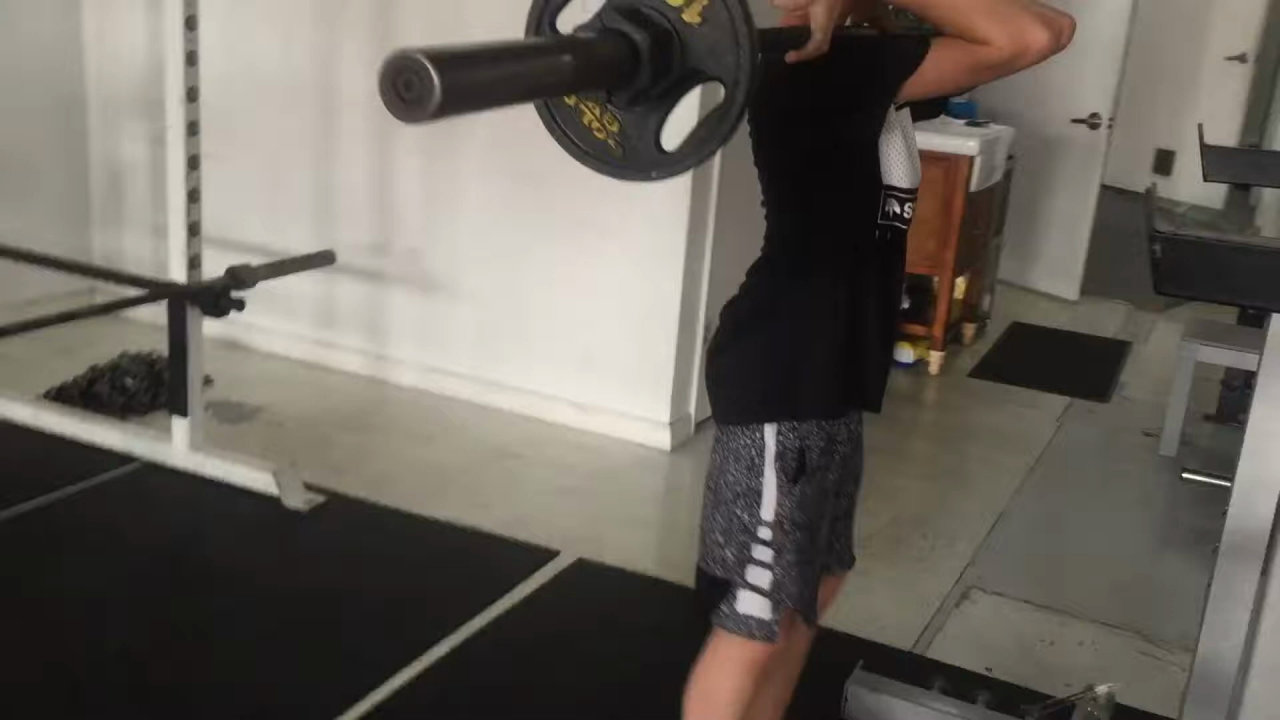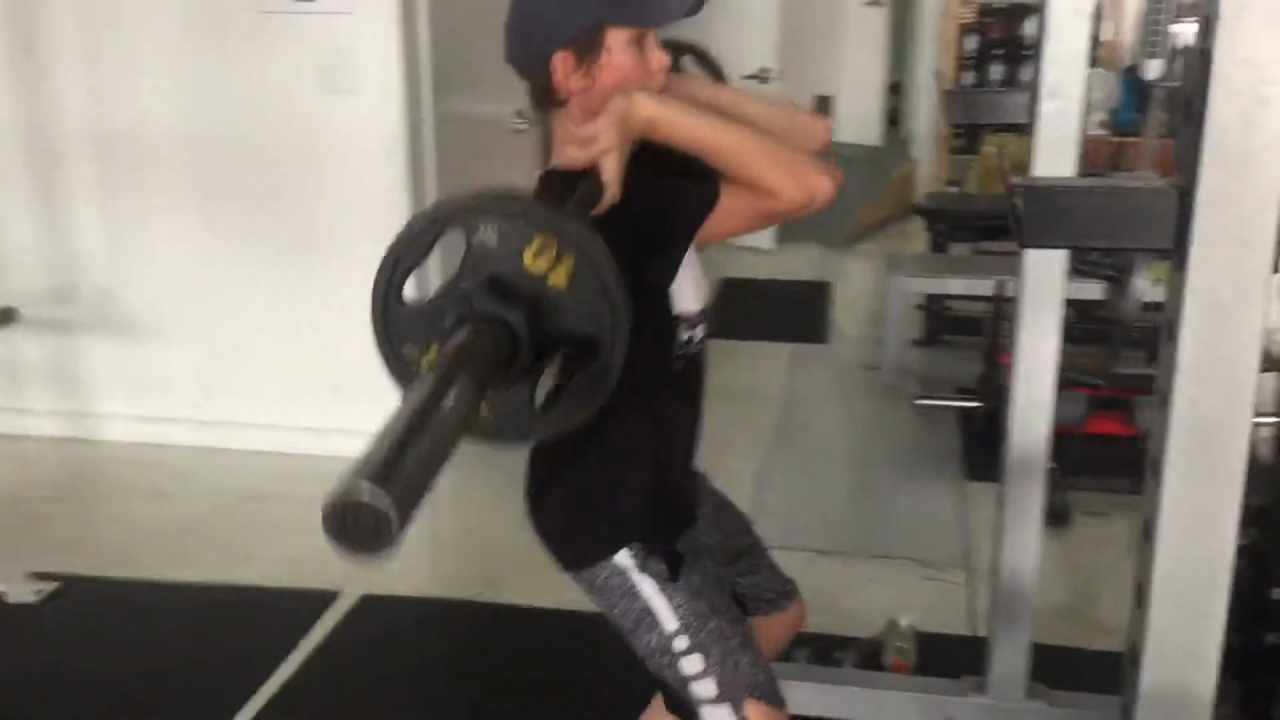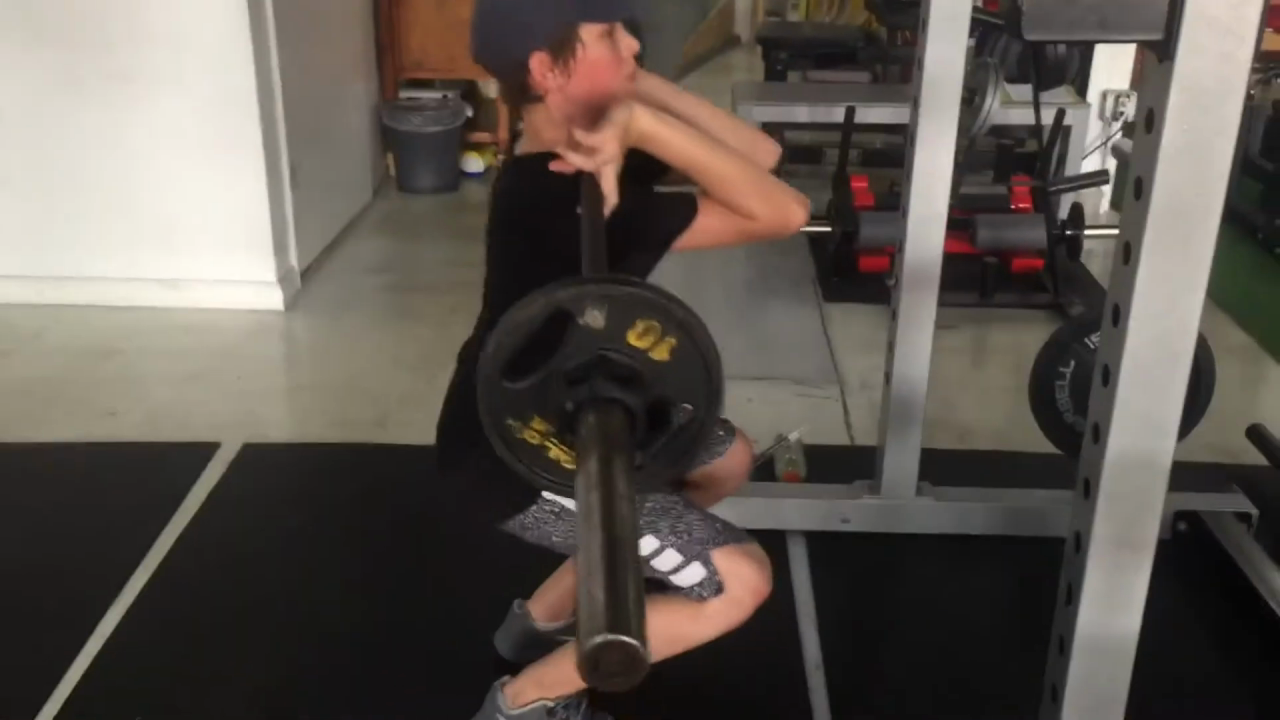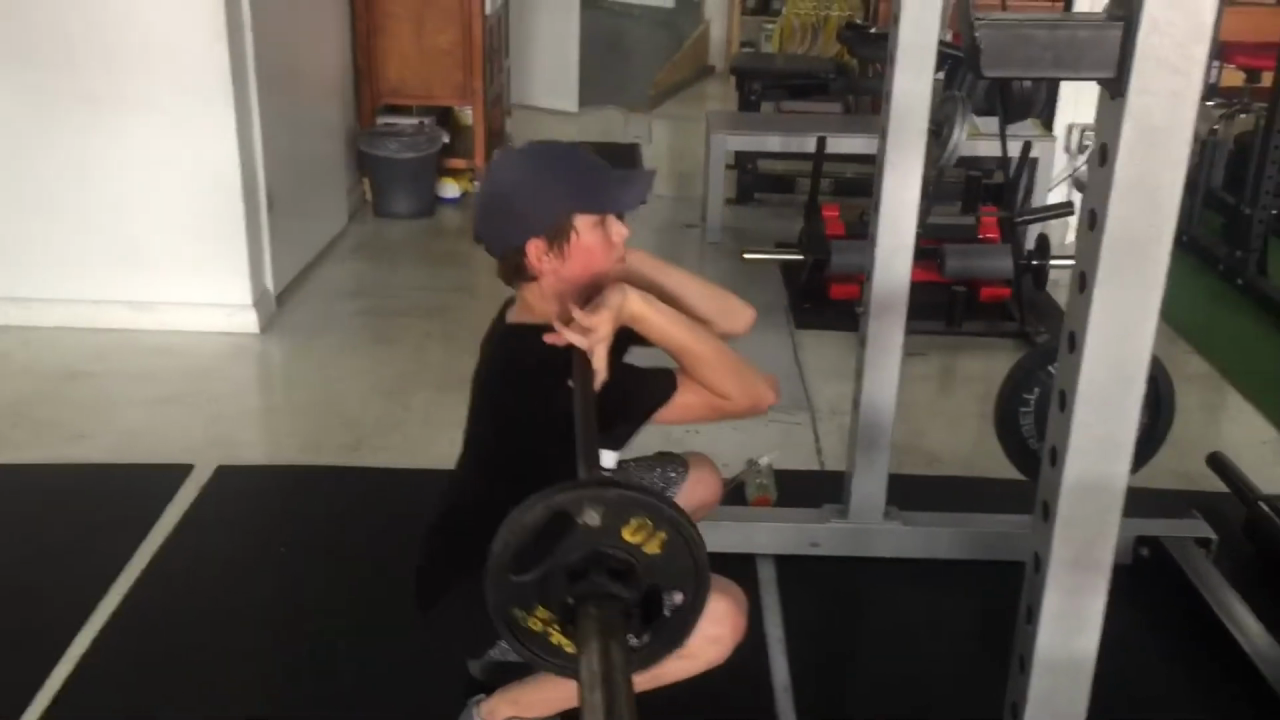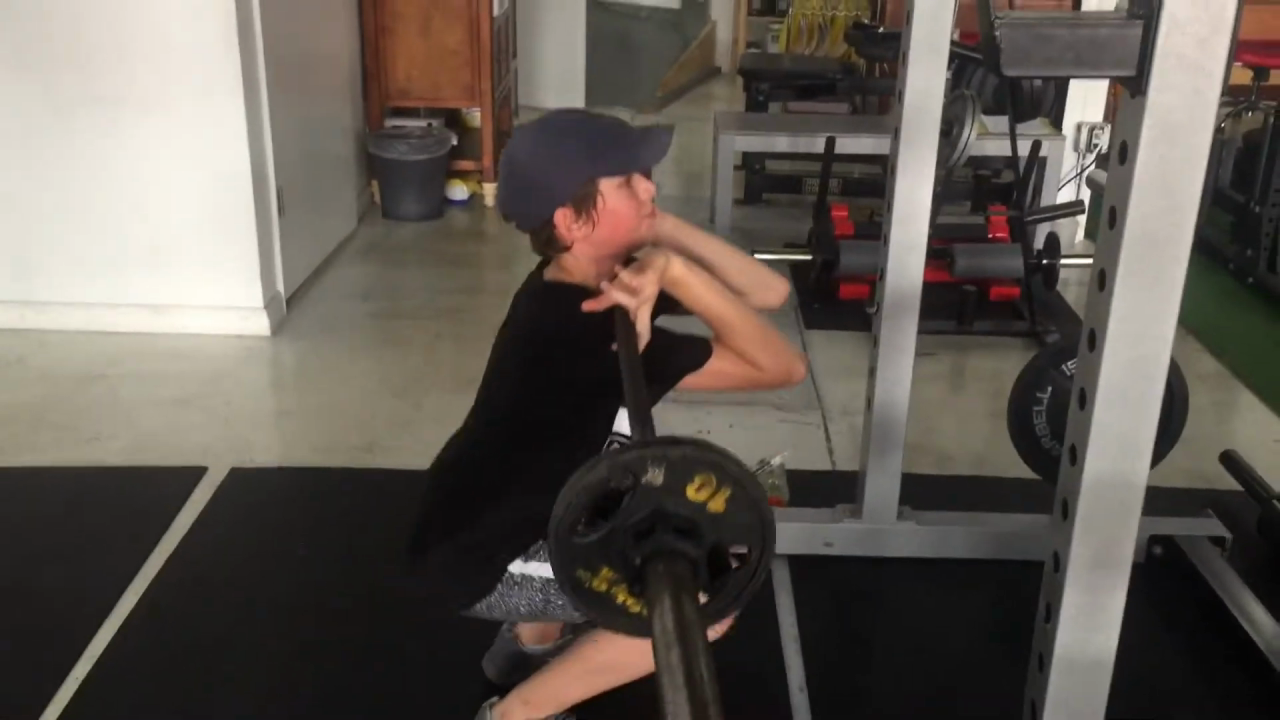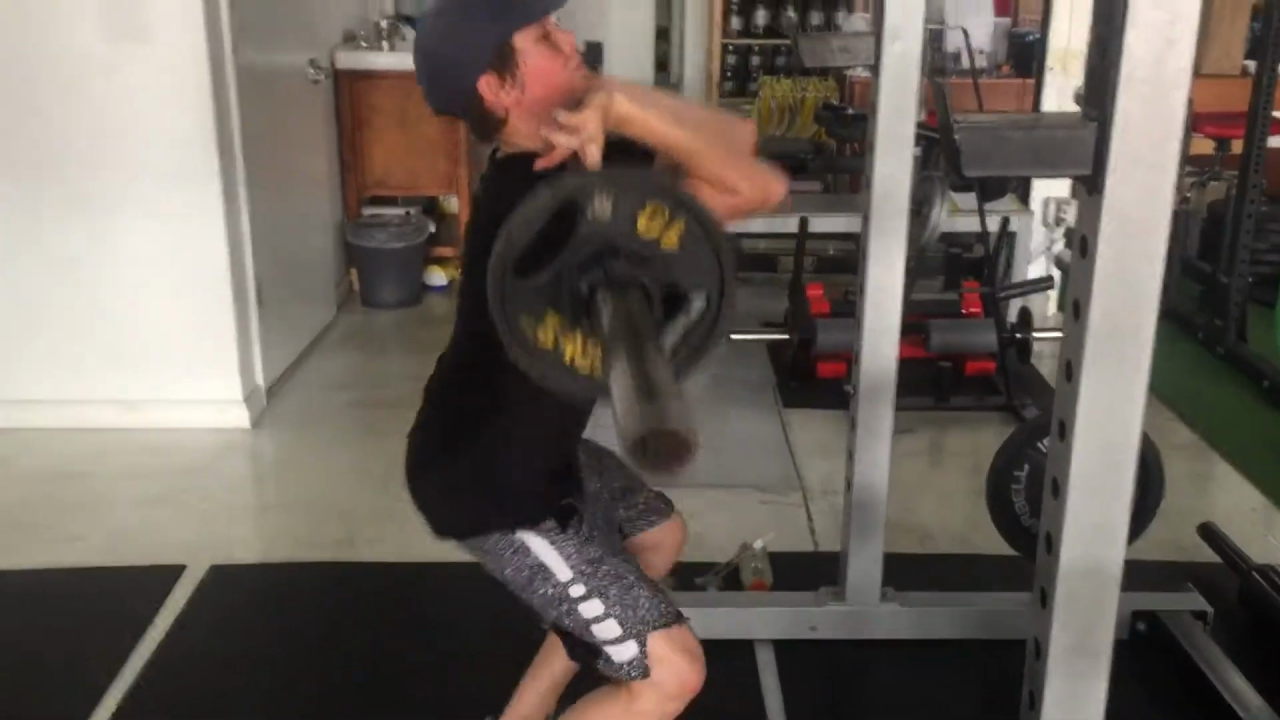
dt=0.7s
person 1, frame 1
left shoulder: (852, 64)
right shoulder: (816, 67)
left hip: (828, 377)
right hip: (778, 381)
left knee: (811, 590)
right knee: (756, 627)
person 1, frame 2
left shoulder: (637, 174)
right shoulder: (598, 199)
left elbow: (810, 138)
right elbow: (808, 185)
left wrist: (675, 92)
right wrist: (646, 111)
left hip: (661, 480)
right hip: (612, 507)
left knee: (774, 615)
person 1, frame 3
left shoulder: (578, 153)
right shoulder: (552, 196)
left elbow: (758, 158)
right elbow: (780, 213)
left wrist: (642, 95)
right wrist: (639, 126)
right hip: (513, 457)
left knee: (725, 459)
right knee: (738, 580)
left ankle: (544, 615)
person 1, frame 4
left shoulder: (567, 310)
right shoulder: (545, 372)
left elbow: (735, 318)
right elbow: (752, 393)
left wrist: (626, 267)
right wrist: (633, 305)
left knee: (697, 481)
right knee: (718, 619)
person 1, frame 5
left shoulder: (601, 279)
right shoulder: (579, 331)
left elbow: (770, 292)
right elbow: (781, 365)
left wrist: (662, 231)
right wrist: (673, 272)
left hip: (526, 502)
right hip: (478, 548)
left ankle: (529, 640)
person 1, frame 6
left shoulder: (559, 164)
right shoulder: (544, 194)
left elbow: (736, 137)
right elbow: (761, 188)
left wrist: (614, 98)
right wrist: (617, 110)
left hip: (527, 446)
right hip: (488, 477)
left knee: (657, 534)
